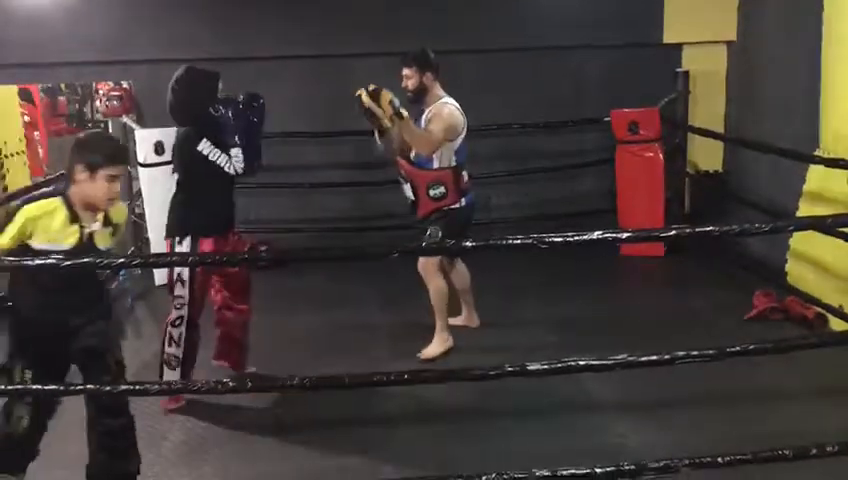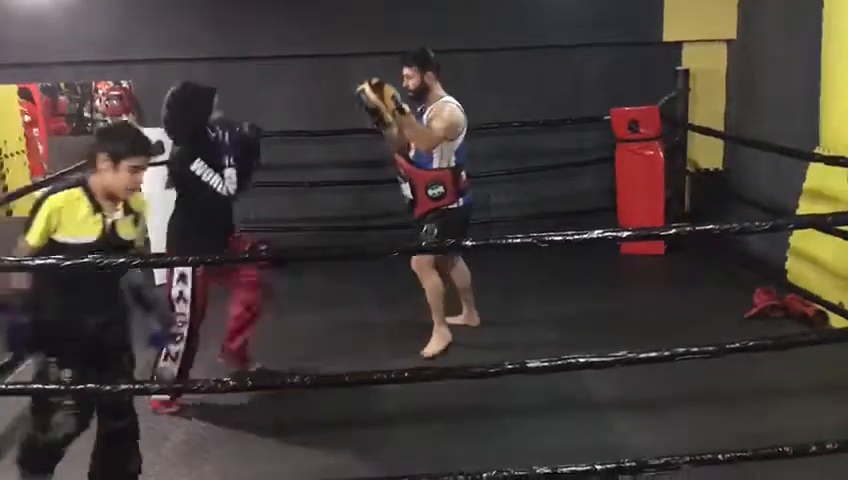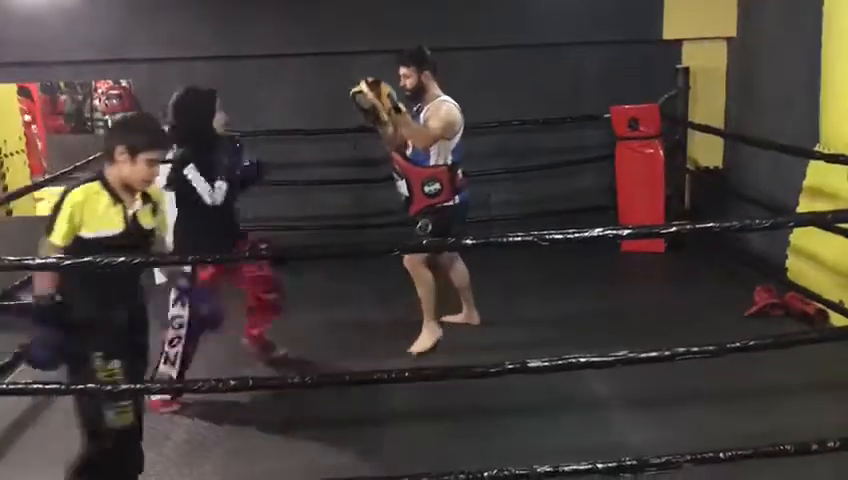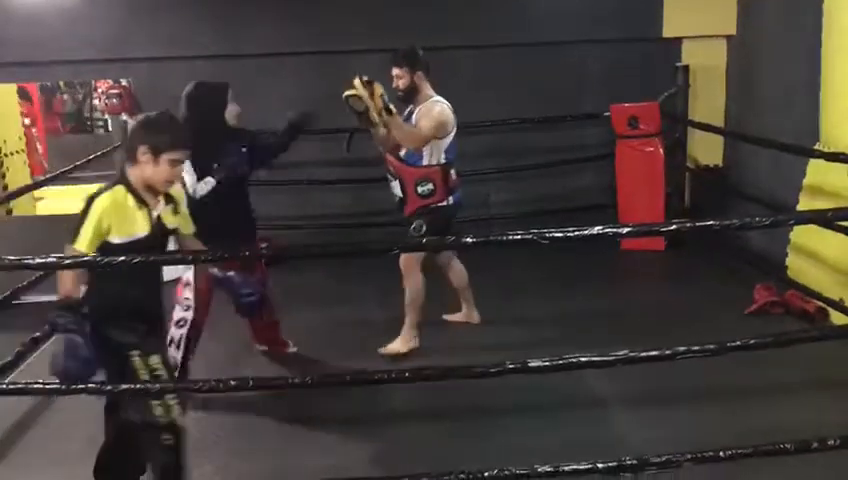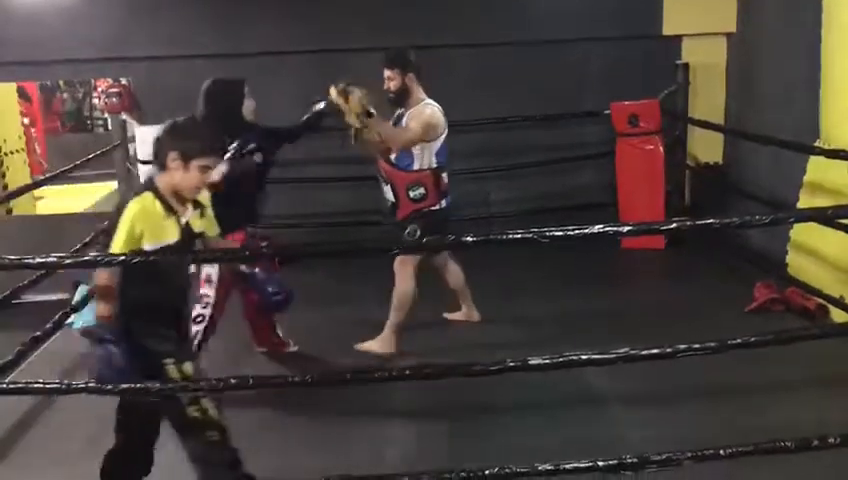
dt=0.1s
person 1, frame 1
left shoulder: (116, 214)
right shoulder: (34, 211)
left hip: (93, 318)
right hip: (39, 323)
left knee: (112, 404)
right knee: (30, 407)
person 1, frame 2
left shoulder: (135, 207)
right shoulder: (58, 203)
right elbow: (26, 255)
left hip: (110, 318)
right hip: (61, 324)
left knee: (119, 412)
right knee: (63, 415)
person 1, frame 3
left shoulder: (152, 198)
right shoulder: (80, 199)
left elbow: (159, 249)
right elbow: (50, 256)
right wrist: (44, 313)
left hip: (129, 314)
right hip: (86, 320)
left knee: (128, 408)
right knee: (116, 412)
person 1, frame 4
left shoulder: (172, 196)
right shoulder: (107, 203)
left elbow: (189, 243)
right elbow: (75, 264)
right wrist: (71, 323)
left hip: (150, 318)
right hip: (116, 323)
left knee: (131, 407)
right knee: (160, 412)
person 1, frame 5
left shoulder: (197, 201)
right shoulder: (138, 208)
left elbow: (216, 244)
right elbow: (107, 273)
right wrist: (106, 334)
left hip: (171, 323)
right hip: (145, 329)
left knee: (142, 415)
right knee: (198, 412)
person 2, frame 1
left shoulder: (209, 130)
right shoulder: (191, 139)
left elbow: (247, 161)
right elbow: (235, 167)
left wrist: (249, 123)
right wrist: (233, 128)
left hip: (221, 228)
right hip: (191, 234)
left knee: (235, 292)
right knee: (185, 307)
left ankle: (231, 357)
right ankle: (172, 383)
person 2, frame 2
left shoulder: (209, 145)
right shoulder: (186, 155)
left elbow: (238, 183)
right elbow: (227, 189)
left wrist: (246, 145)
right wrist: (231, 150)
left hip: (221, 236)
right hip: (191, 246)
left knee: (250, 286)
right knee: (185, 317)
left ankle: (234, 350)
right ankle: (163, 390)
person 2, frame 3
left shoulder: (214, 150)
right shoulder: (186, 159)
left elbow: (240, 182)
right elbow: (213, 199)
left wrist: (244, 170)
right wrist: (229, 167)
left hip: (228, 238)
right hip: (197, 248)
left knee: (265, 285)
right knee: (186, 318)
left ankle: (258, 340)
right ankle: (165, 390)
person 2, frame 4
left shoulder: (236, 139)
right shoulder: (191, 150)
left elbow: (271, 147)
right elbow: (195, 192)
left wrist: (295, 126)
right wrist: (224, 170)
left hip: (240, 232)
right hip: (207, 240)
left knee: (254, 290)
right knee: (190, 309)
left ankle: (270, 340)
person 2, frame 5
left shoulder: (251, 134)
left elbow: (291, 132)
right elbow: (212, 178)
left wrist: (320, 110)
right wrist: (237, 157)
left hip: (246, 227)
right hip: (223, 232)
left knee: (257, 288)
right knee: (211, 301)
left ankle: (268, 339)
person 3, frame 1
left shoulder: (446, 111)
right shoulder: (430, 110)
left elbow: (426, 146)
right elbow: (405, 148)
left wrist: (396, 114)
right wrist: (384, 118)
left hip: (449, 204)
right hip: (441, 202)
left knee: (429, 265)
right knee: (449, 260)
left ankle: (442, 335)
right ankle: (469, 314)
person 3, frame 2
left shoulder: (449, 111)
right shoulder: (427, 109)
left elbow: (426, 142)
right elbow: (400, 147)
left wrist: (397, 110)
right wrist: (382, 117)
left hip: (447, 204)
right hip: (437, 202)
left knee: (422, 262)
right knee: (449, 258)
left ankle: (440, 331)
right ankle: (470, 314)
person 3, frame 3
left shoulder: (445, 110)
right shoulder: (423, 108)
left elbow: (423, 141)
right elbow: (396, 145)
left wrist: (393, 109)
right wrist: (378, 116)
left hip: (443, 202)
right hip: (433, 200)
left knee: (414, 259)
right knee: (447, 257)
left ankle: (430, 327)
right ankle: (469, 312)
person 3, frame 4
left shoulder: (438, 111)
right shoulder: (413, 110)
left elbow: (414, 140)
right elbow: (390, 144)
left wrist: (382, 108)
right wrist: (373, 115)
left hip: (435, 202)
right hip: (427, 200)
left knee: (409, 262)
right knee: (444, 257)
left ankle: (409, 333)
right ankle: (469, 311)
person 3, frame 5
left shoulder: (428, 113)
right shoulder: (404, 112)
left elbow: (399, 142)
right elbow: (382, 147)
left wrist: (365, 116)
right wrist: (362, 122)
left hip: (427, 205)
right hip: (418, 203)
left knee: (404, 265)
right knee: (441, 258)
left ankle: (388, 338)
right ankle: (469, 310)
